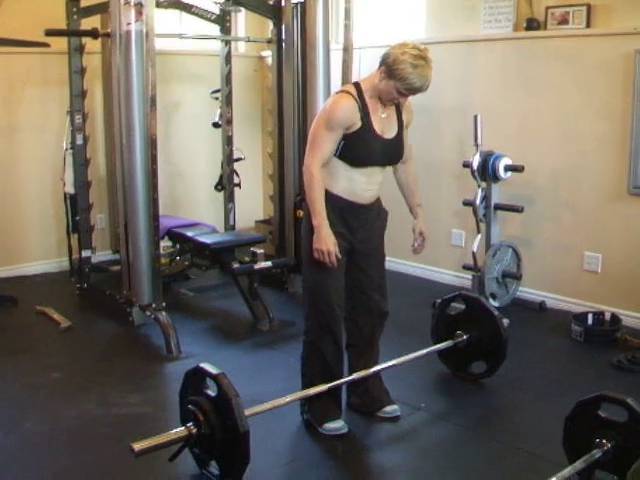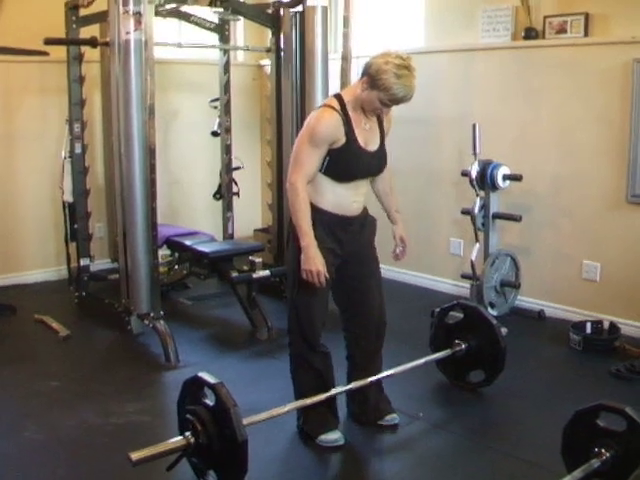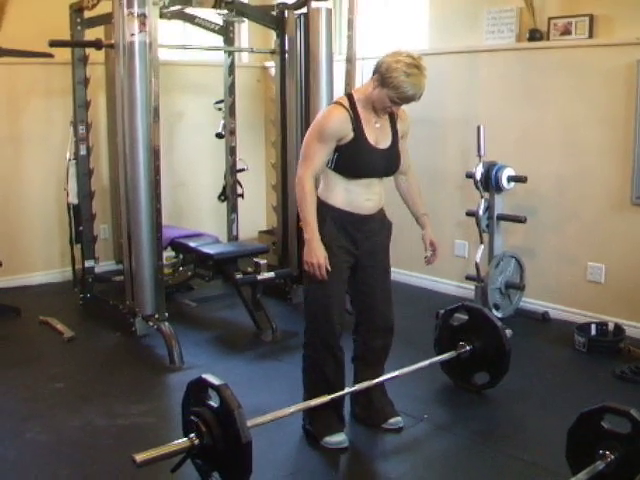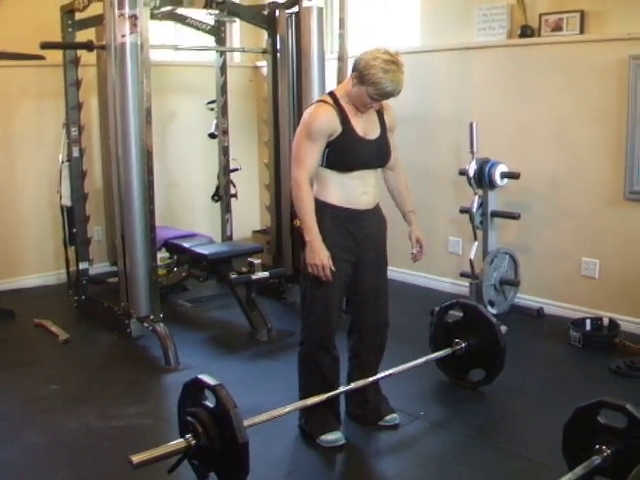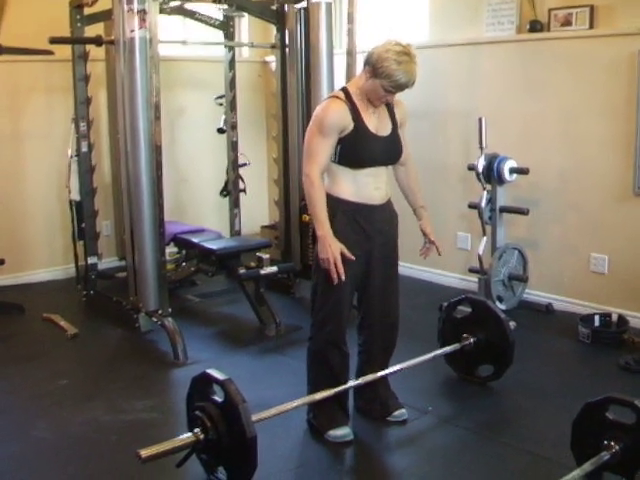
dt=0.7s
person 1, frame 1
left shoulder: (402, 111)
right shoulder: (344, 105)
left elbow: (404, 163)
right elbow: (312, 166)
left wrist: (417, 214)
right wrist: (320, 227)
left hip: (370, 217)
right hip: (331, 215)
left knee: (371, 308)
right knee: (325, 313)
left ankle: (366, 392)
right ankle: (320, 406)
person 1, frame 2
left shoulder: (381, 119)
right shoulder: (327, 119)
right elbow: (296, 183)
left wrist: (396, 221)
right wrist: (308, 247)
left hip: (358, 228)
right hip: (319, 229)
left knee: (370, 318)
right knee: (309, 327)
left ankle: (368, 402)
right ankle: (316, 417)
person 1, frame 3
left shoulder: (398, 120)
right shoulder: (337, 116)
left elbow: (404, 174)
right elbow: (305, 177)
left wrist: (424, 223)
right wrist: (312, 240)
left hip: (374, 229)
right hip: (333, 227)
left knee: (379, 322)
right knee: (326, 327)
left ankle: (371, 403)
right ankle: (322, 418)
person 1, frame 4
left shoulder: (385, 114)
right shoulder: (323, 114)
left elbow: (392, 169)
right elbow: (300, 178)
left wrist: (411, 220)
right wrist: (313, 240)
left hip: (371, 224)
right hip: (331, 226)
left knee: (373, 319)
right knee: (322, 325)
left ankle: (366, 400)
right ankle: (318, 416)
person 1, frame 5
left shoulder: (395, 110)
right shoulder: (335, 110)
left elbow: (403, 165)
right elbow: (312, 174)
left wrist: (422, 216)
right wrist: (324, 235)
left hip: (382, 220)
right hip: (342, 221)
left knee: (384, 315)
right knee: (332, 320)
left ankle: (374, 395)
right ankle: (326, 410)
